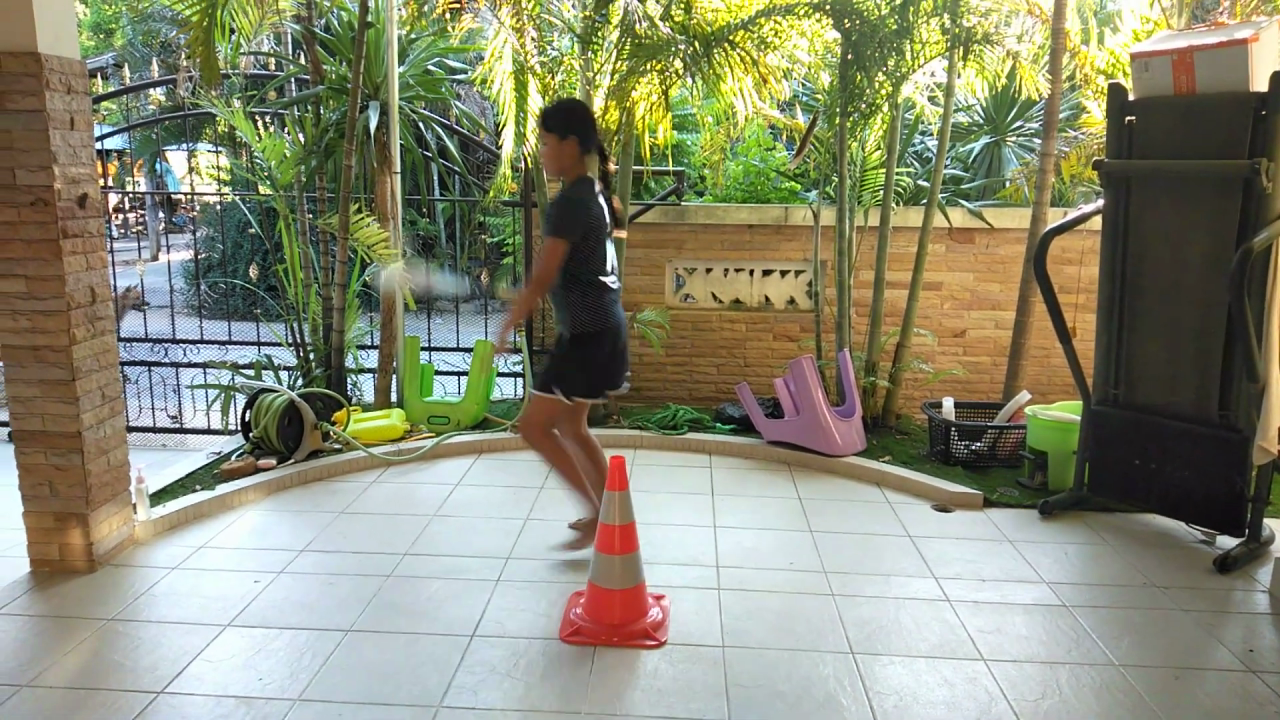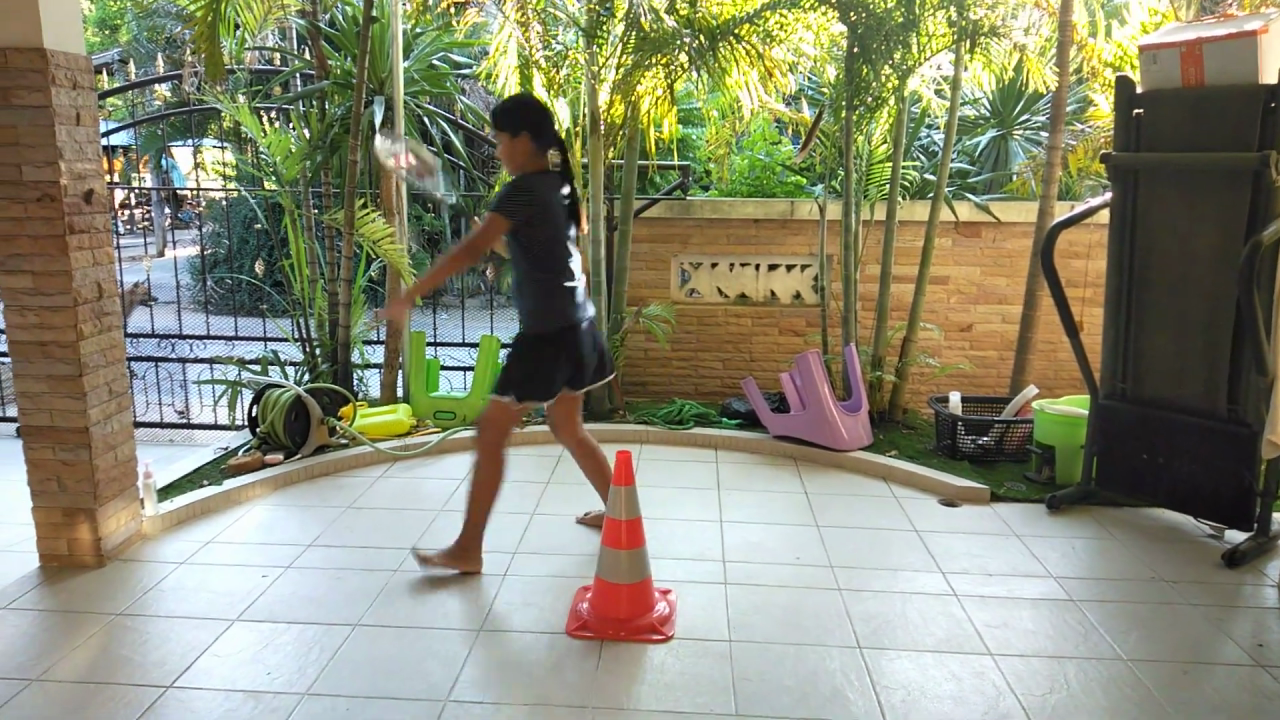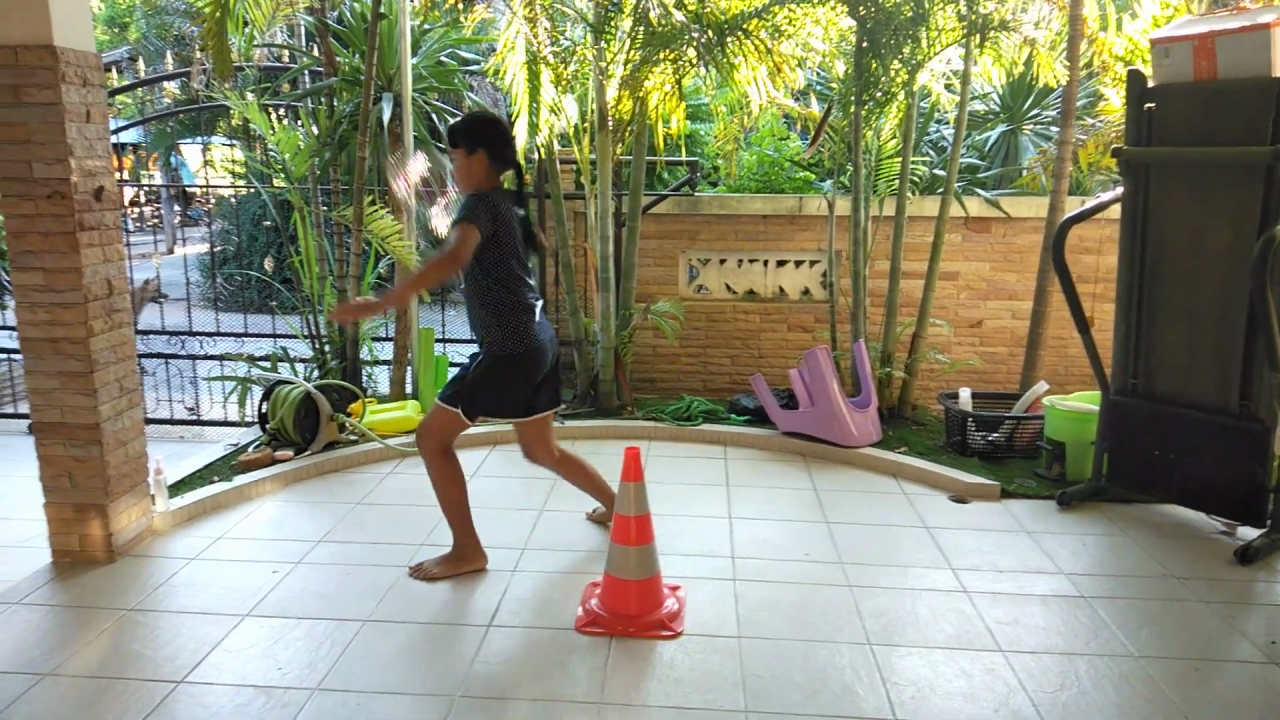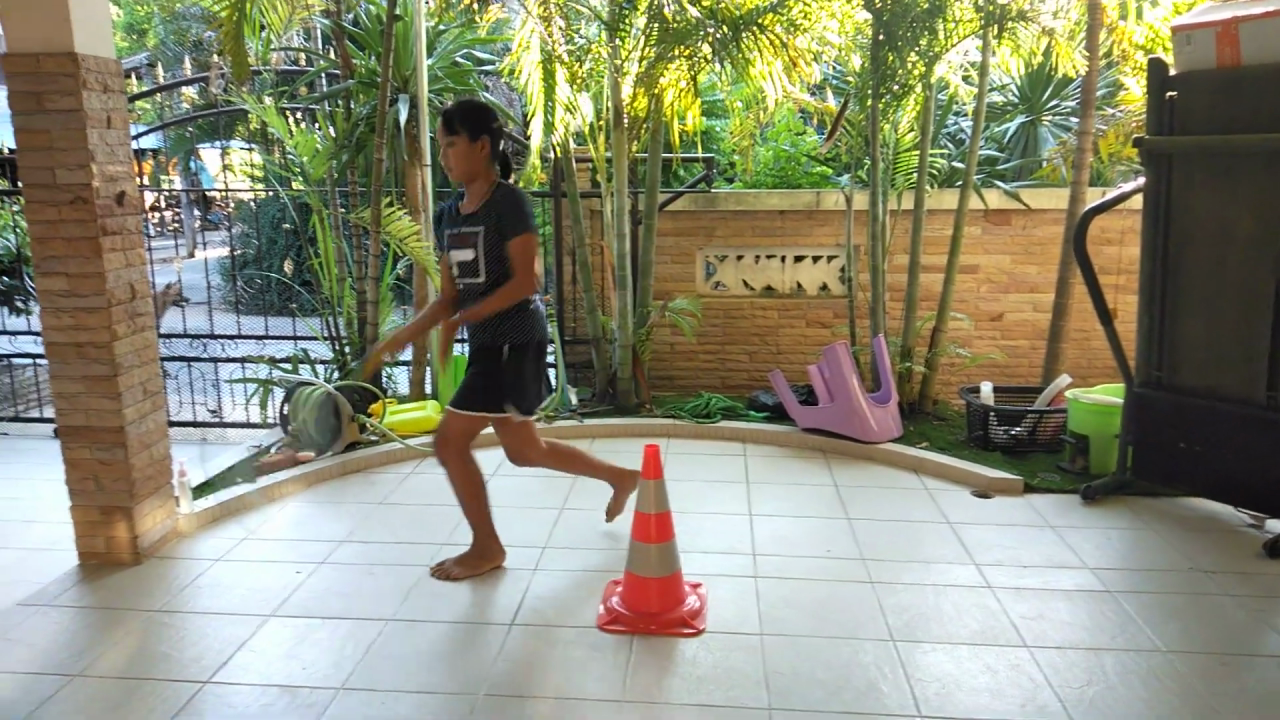
dt=0.2s
person 1, frame 1
left shoulder: (569, 201)
right shoulder: (592, 193)
left elbow: (544, 278)
left wrist: (510, 323)
right wrist: (523, 308)
left hip: (589, 331)
right hip: (600, 326)
left knee: (534, 426)
right knee: (569, 426)
left ankle: (600, 511)
right ankle: (603, 511)
person 1, frame 2
left shoulder: (523, 190)
right shoulder: (558, 185)
left elbow: (472, 250)
left wrist: (411, 293)
left hip: (548, 331)
right hip: (575, 324)
left knee: (491, 432)
right knee: (566, 427)
left ankle: (467, 548)
person 1, frame 3
left shoulder: (484, 204)
right shoulder: (510, 205)
left elbow: (448, 263)
left wrist: (380, 302)
left hip: (510, 350)
right hip: (534, 344)
left knee: (434, 438)
right knee: (540, 447)
left ankle: (467, 550)
right ankle: (613, 501)
person 1, frame 4
left shoulder: (509, 204)
right shoulder: (450, 213)
left elbow: (527, 283)
right elbow: (452, 289)
left wrist: (462, 320)
right wrist: (409, 334)
left hip: (513, 340)
right hip: (489, 343)
left knee: (450, 442)
right knee: (524, 448)
left ankle: (486, 548)
right ankle: (621, 477)
